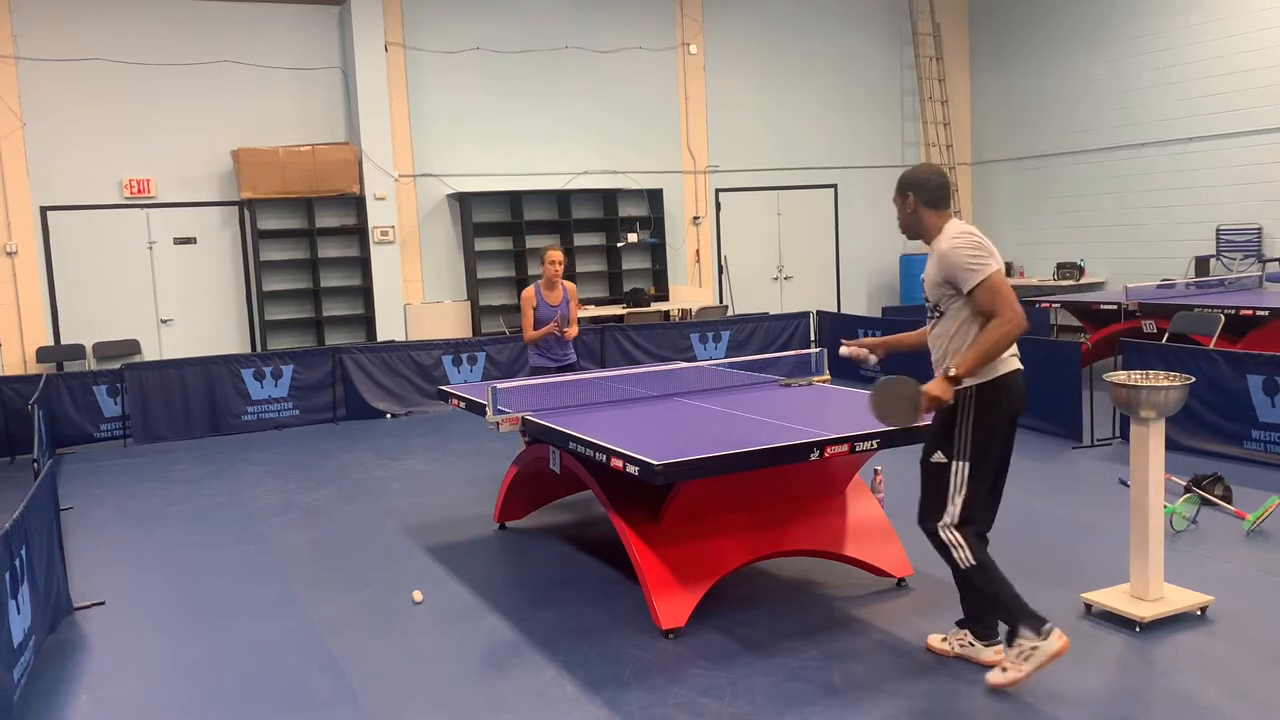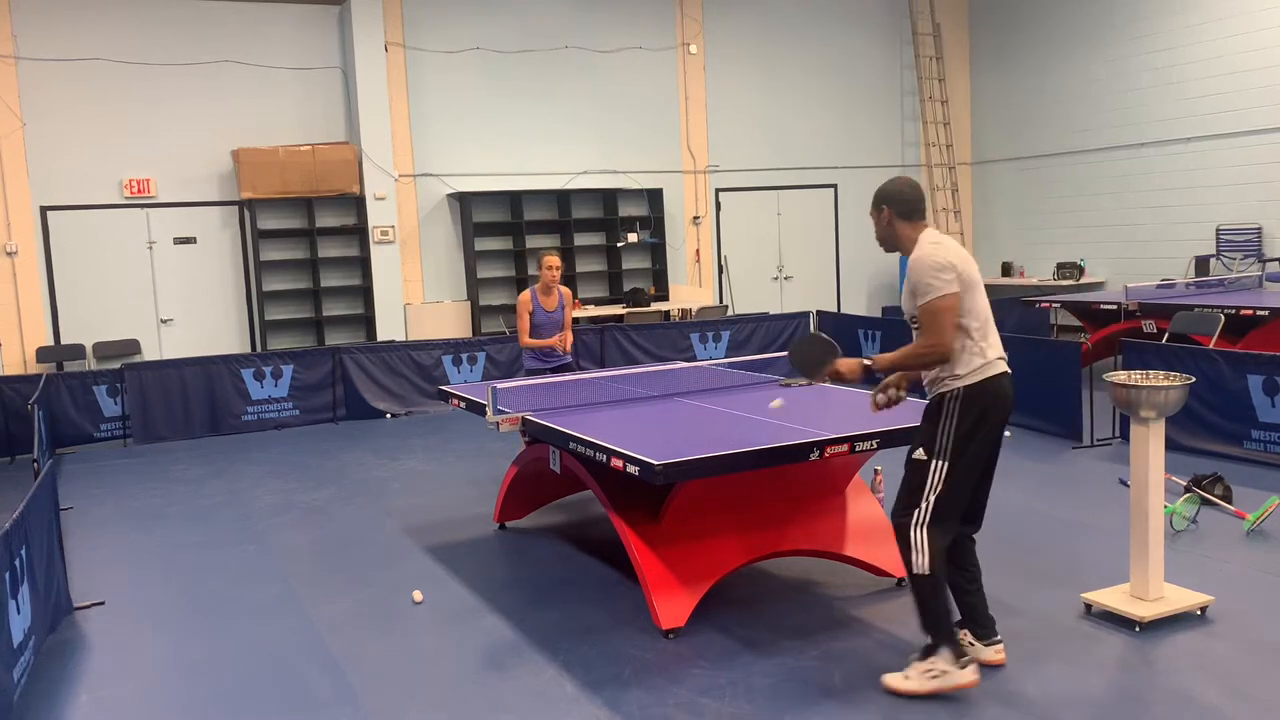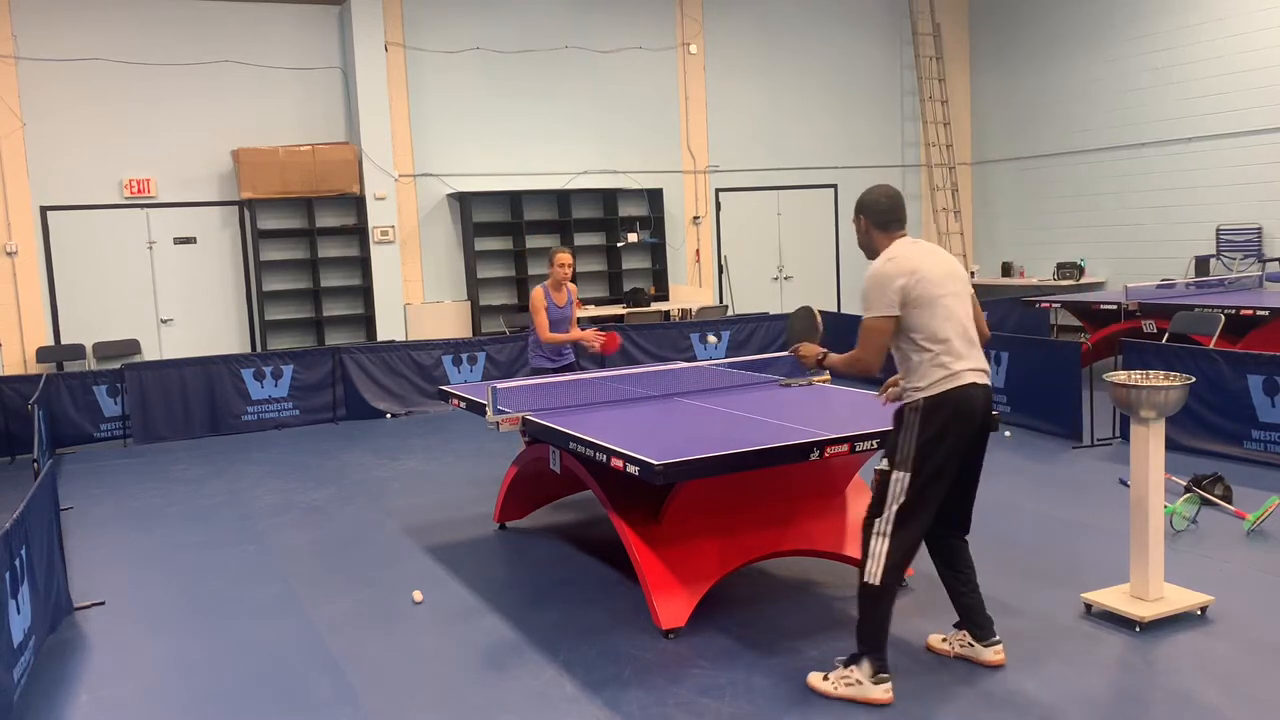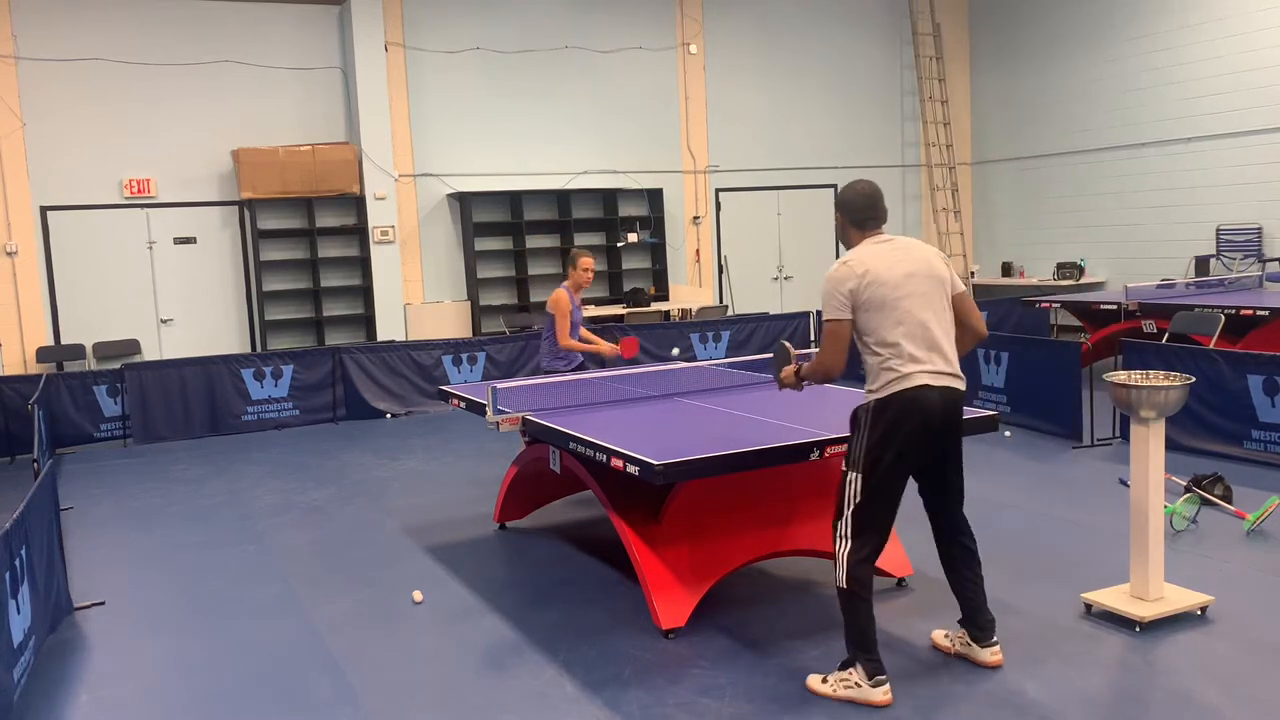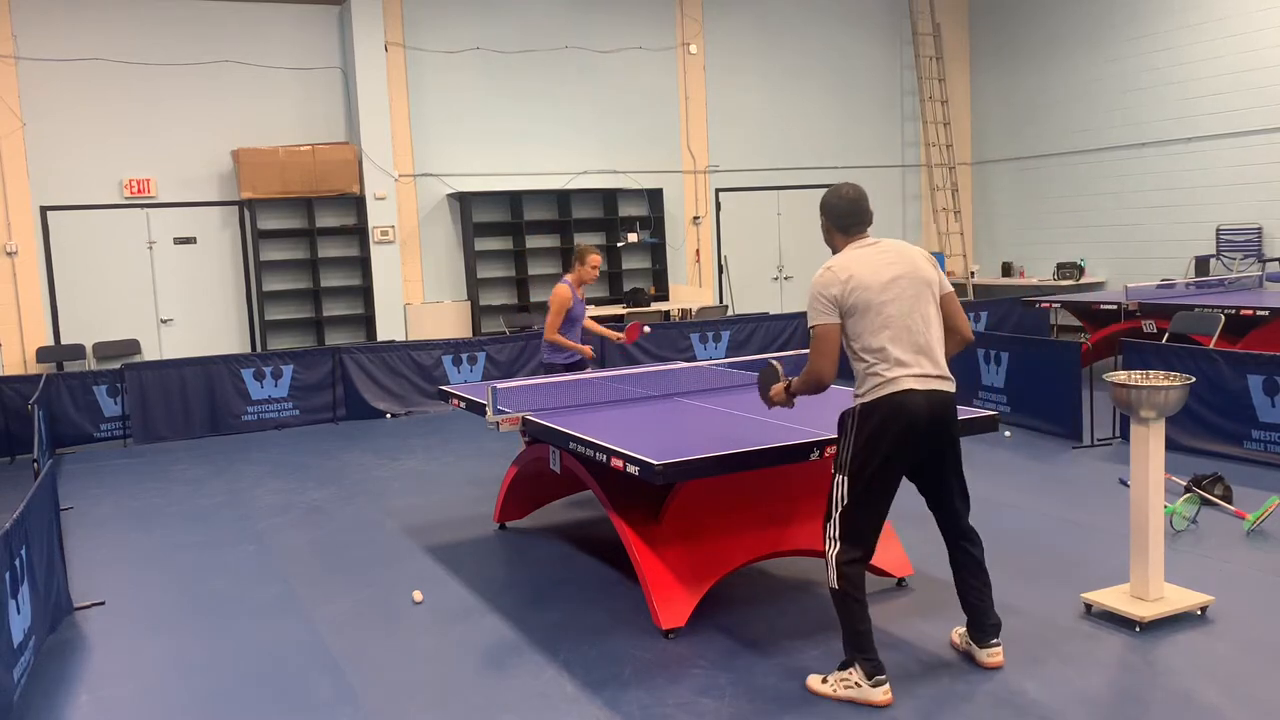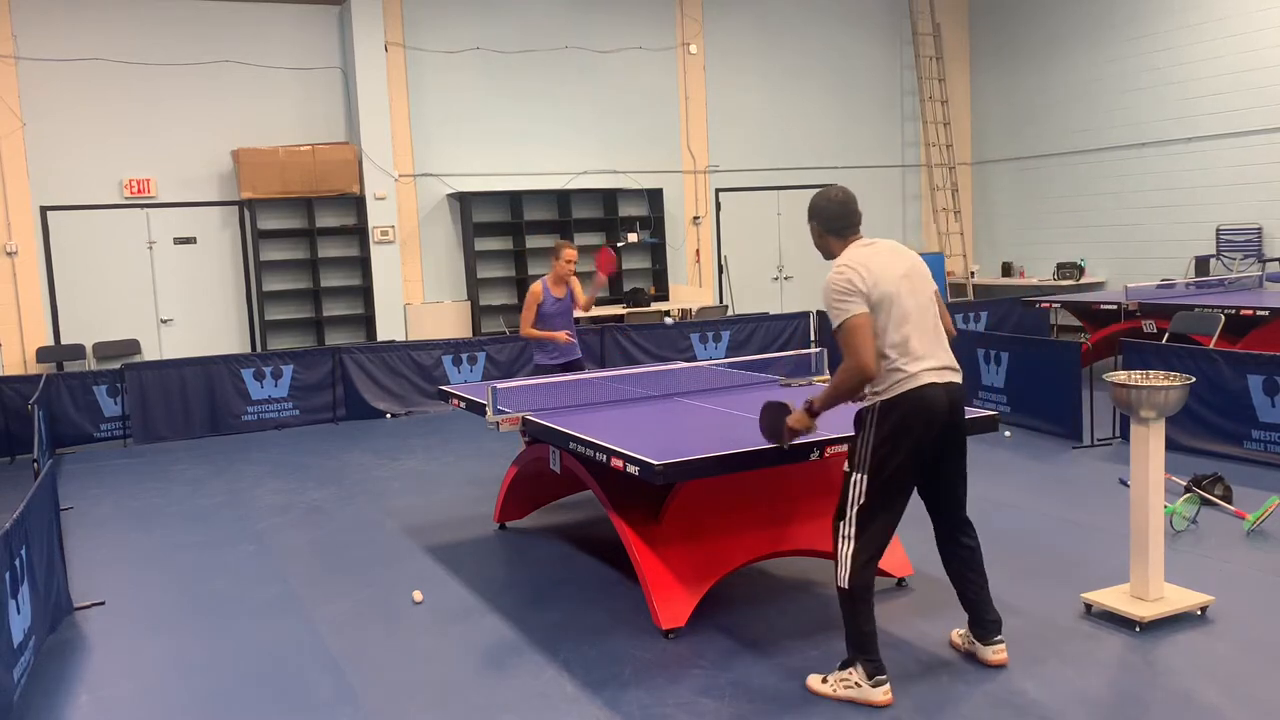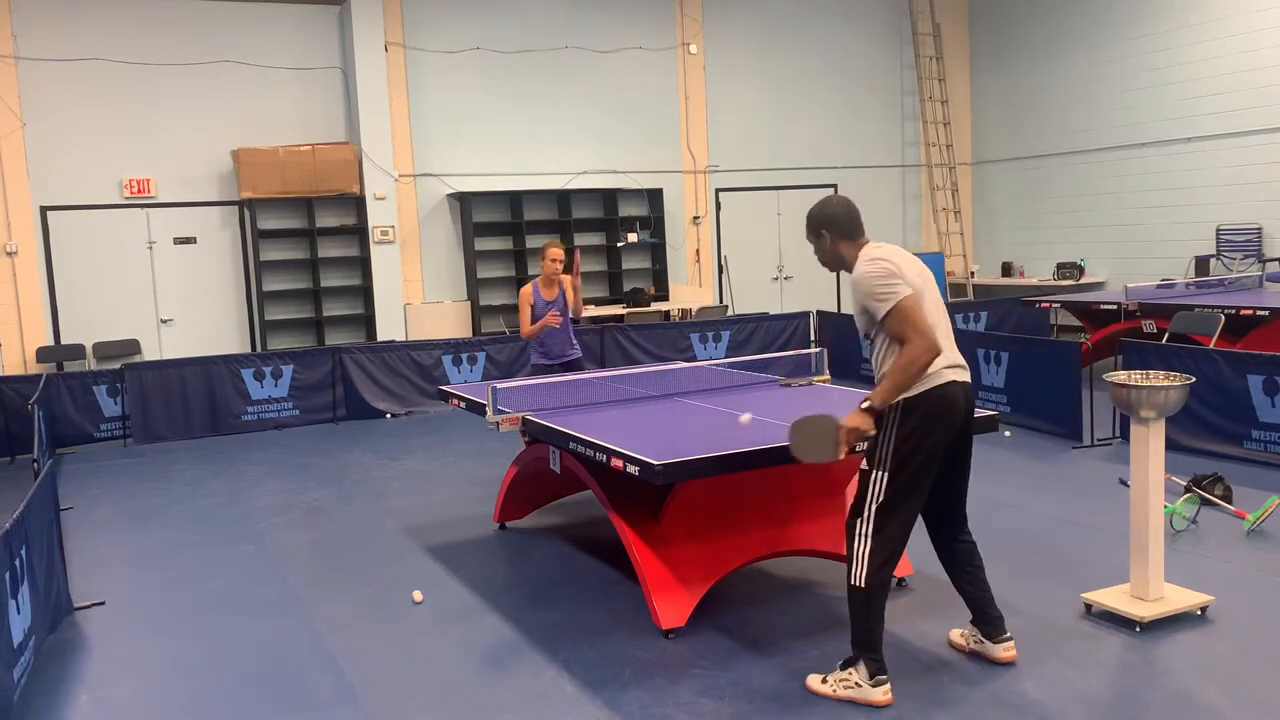
dt=0.2s
person 1, frame 1
left shoulder: (958, 245)
right shoulder: (948, 247)
left elbow: (1010, 322)
left wrist: (951, 377)
right wrist: (883, 344)
left hip: (982, 392)
right hip: (979, 392)
left knee: (945, 520)
right knee: (962, 516)
left ankle: (1030, 630)
right ankle: (979, 631)
person 1, frame 2
left shoulder: (928, 258)
right shoulder: (940, 250)
left elbow: (938, 347)
left wrist: (867, 368)
right wrist: (900, 375)
left hip: (967, 395)
right hip: (986, 389)
left knee: (918, 521)
right knee: (952, 523)
left ankle: (949, 655)
right ankle: (982, 635)
person 1, frame 3
left shoulder: (886, 270)
right shoulder: (939, 257)
left elbow: (868, 363)
right elbow: (980, 332)
left wrist: (821, 357)
left hip: (936, 406)
right hip: (974, 394)
left knee: (888, 531)
right knee: (944, 525)
left ankle: (870, 669)
right ankle: (980, 635)
person 1, frame 4
left shoulder: (845, 271)
right shoulder: (930, 255)
left elbow: (832, 366)
right elbow: (976, 330)
left wrist: (798, 373)
left hip: (894, 406)
right hip: (948, 397)
left knee: (855, 537)
right knee: (950, 520)
left ankle: (867, 673)
right ankle: (980, 635)
person 1, frame 5
left shoulder: (831, 277)
right shoulder: (918, 257)
left elbow: (823, 374)
right elbow: (962, 333)
left wrist: (788, 390)
left hip: (882, 410)
right hip: (940, 401)
left knee: (845, 540)
right knee: (957, 522)
left ankle: (866, 673)
right ankle: (985, 637)
person 1, frame 6
left shoulder: (843, 277)
right shoulder: (905, 255)
left elbow: (862, 365)
right elbow: (945, 330)
left wrist: (812, 409)
left hip: (900, 406)
right hip: (949, 393)
left knee: (855, 538)
right knee: (953, 522)
left ankle: (866, 673)
right ankle: (987, 635)
person 1, frame 7
left shoulder: (870, 271)
right shoulder: (896, 256)
left elbow: (924, 344)
left wrist: (868, 408)
right wrist: (882, 399)
left hip: (920, 405)
right hip: (956, 392)
left knee: (871, 532)
right knee: (950, 524)
left ankle: (868, 672)
right ankle: (993, 633)
